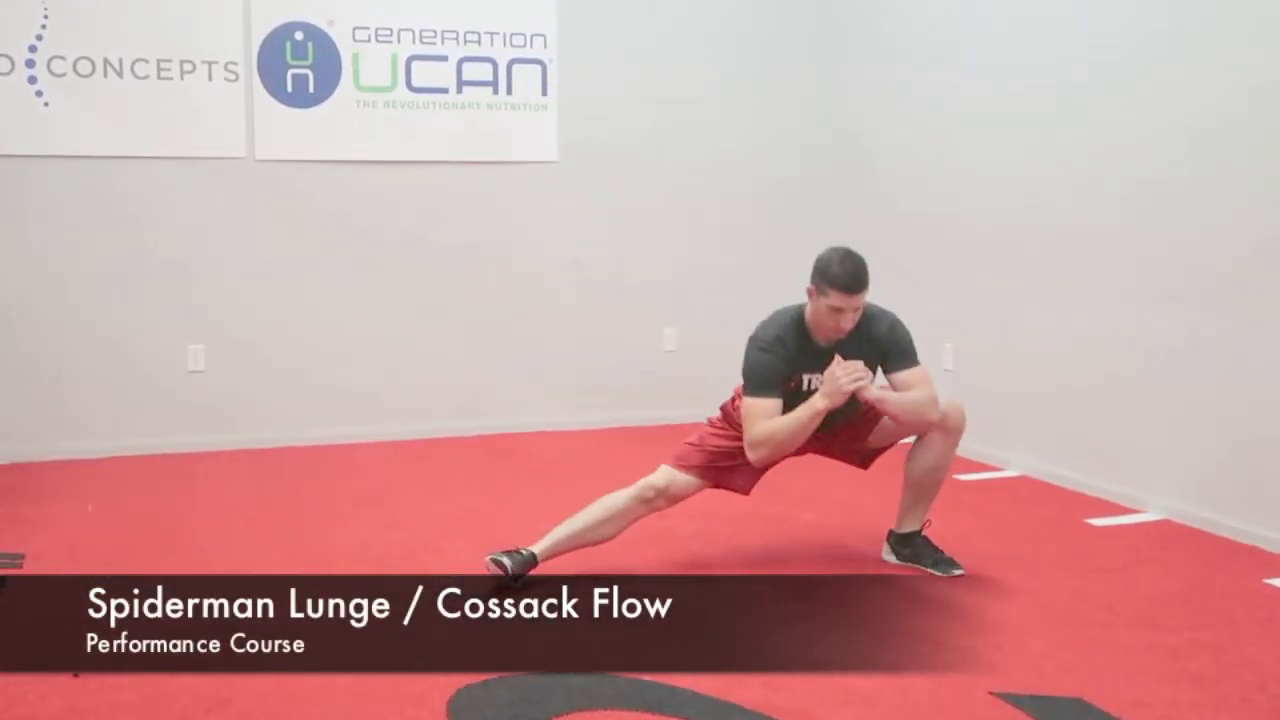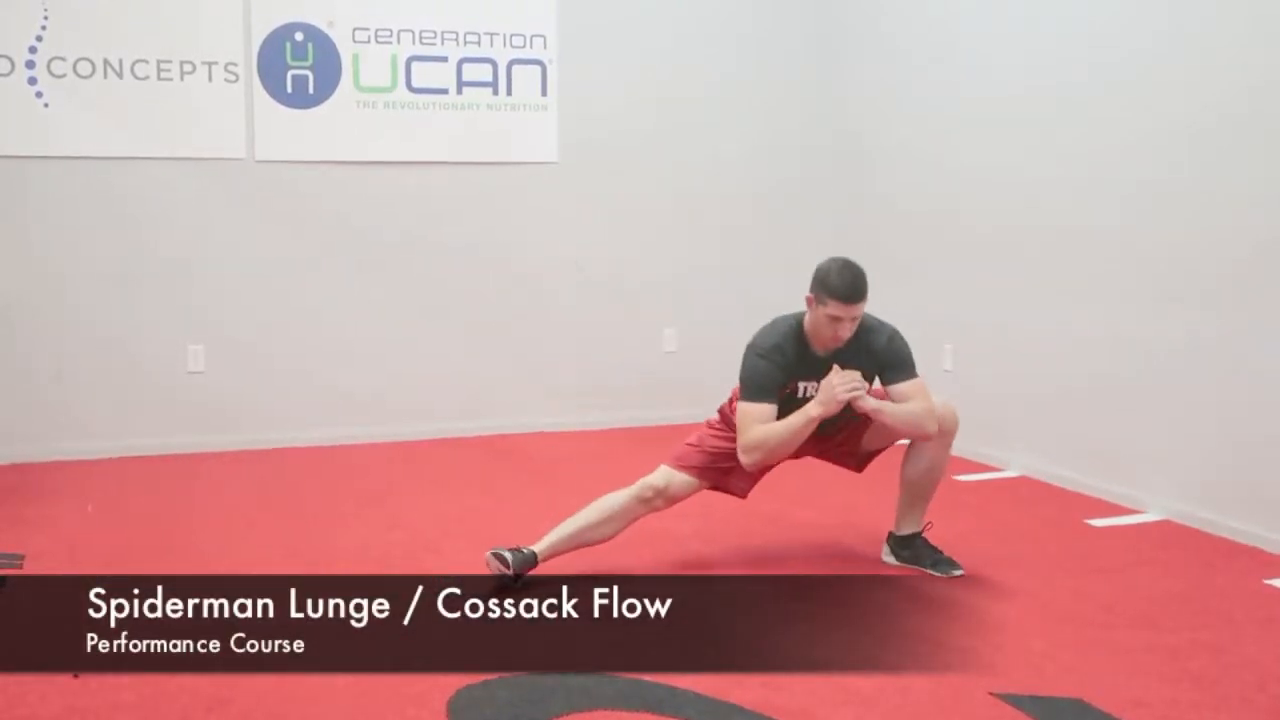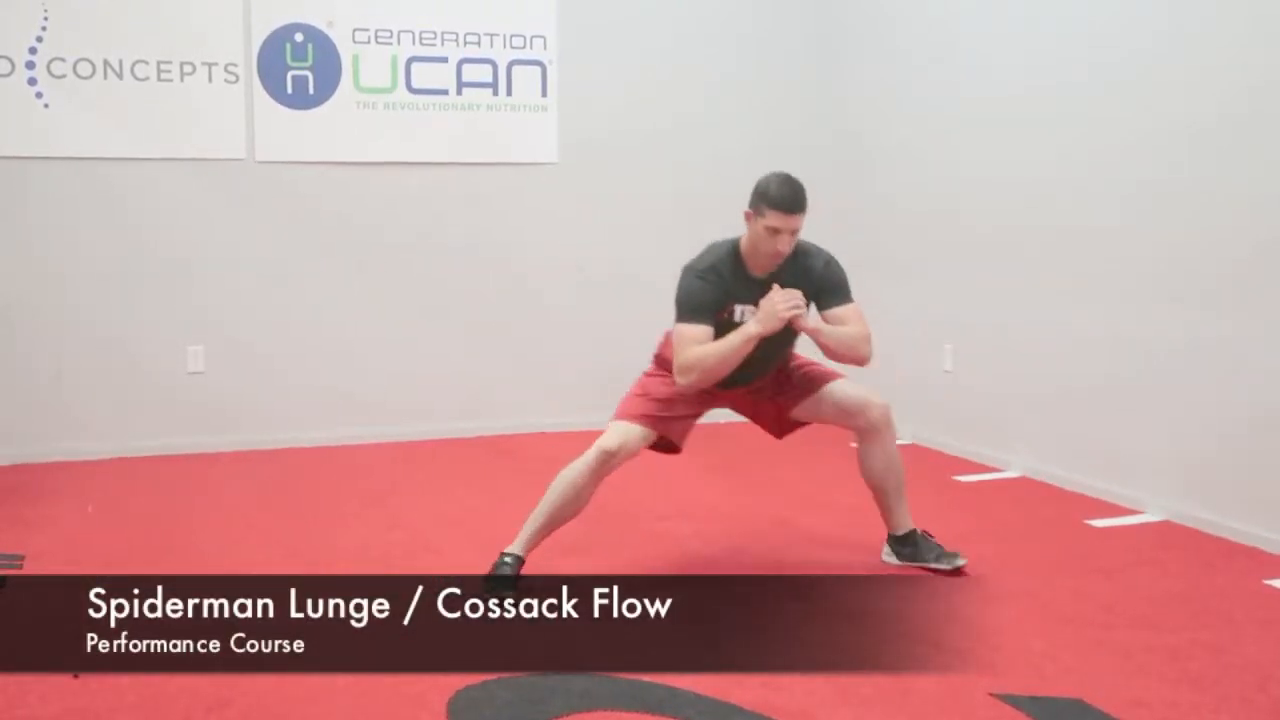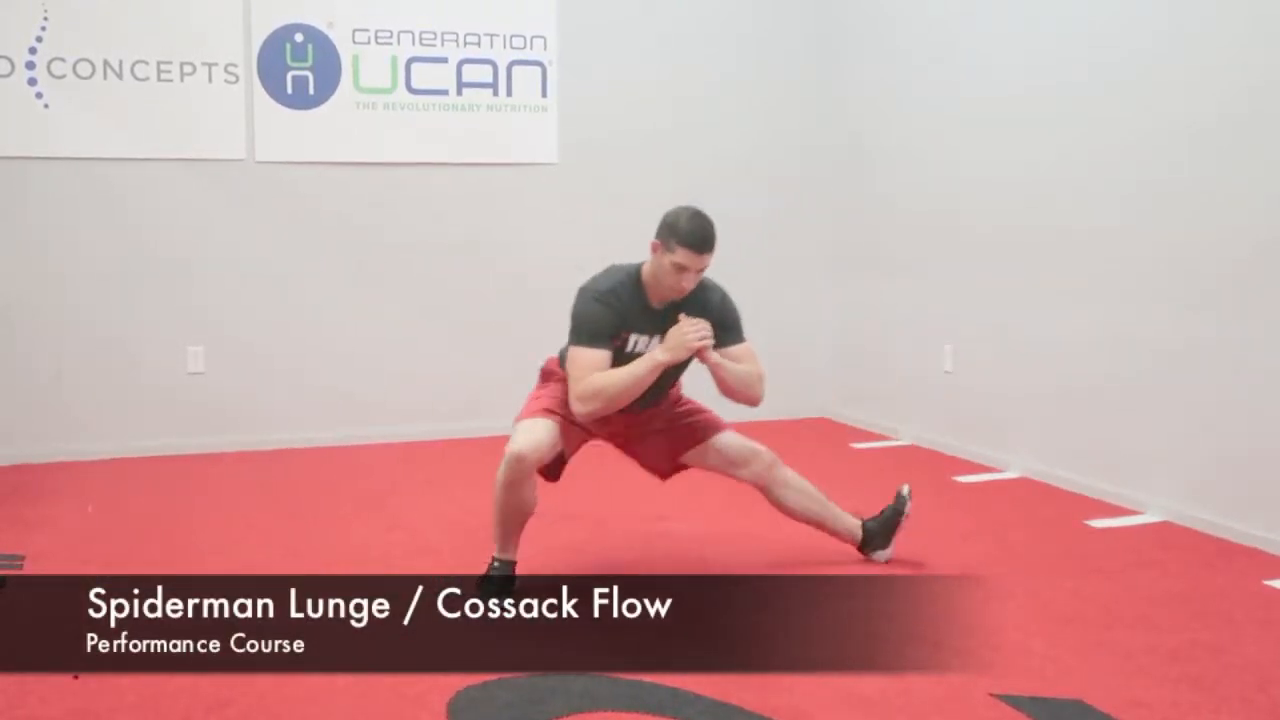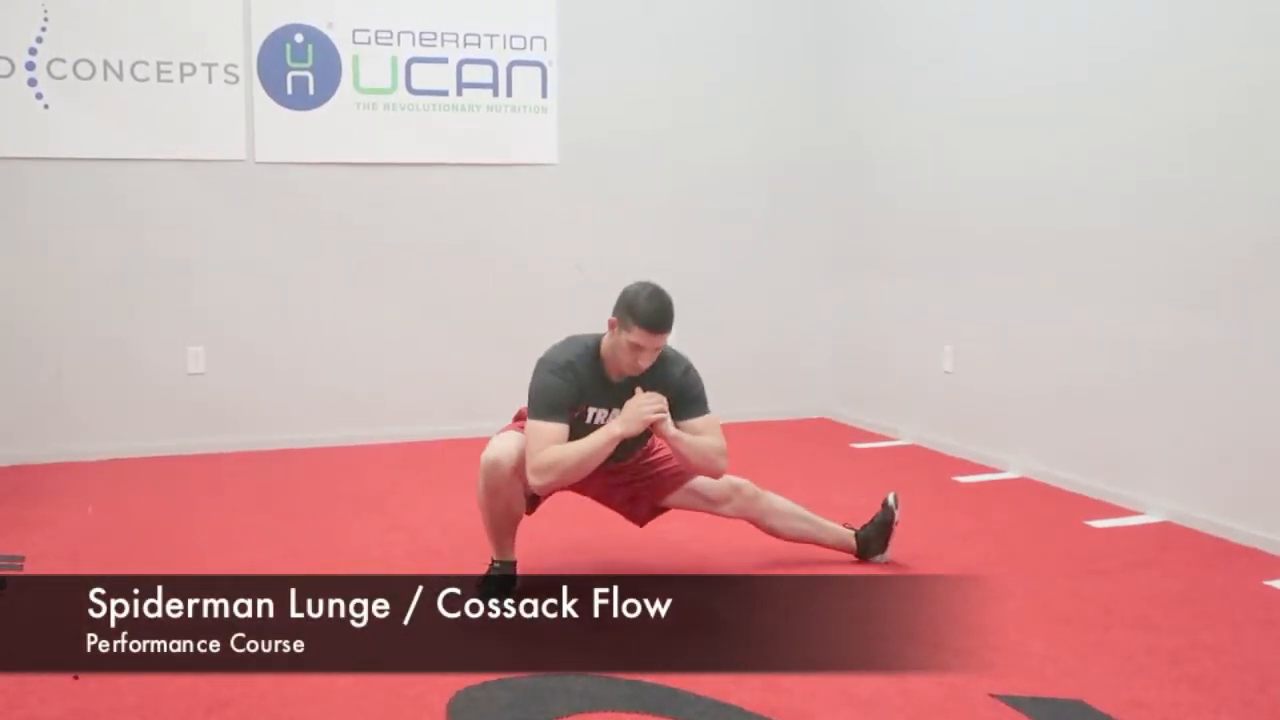
dt=0.4s
person 1, frame 1
left shoulder: (883, 329)
right shoulder: (772, 342)
left elbow: (926, 407)
right elbow: (758, 447)
left wrist: (873, 392)
right wrist: (821, 399)
left hip: (841, 418)
right hip: (762, 424)
left knee: (947, 419)
right knee: (656, 490)
left ankle: (906, 538)
right ankle: (530, 556)
person 1, frame 2
left shoulder: (881, 341)
right shoulder: (770, 348)
left elbow: (925, 421)
right elbow: (751, 452)
left wrist: (870, 403)
right wrist: (818, 407)
left hip: (839, 422)
right hip: (759, 426)
left knee: (943, 421)
right knee: (655, 490)
left ankle: (905, 540)
right ankle: (530, 555)
person 1, frame 3
left shoulder: (818, 266)
right shoulder: (706, 272)
left elbow: (861, 352)
right elbow: (689, 372)
left wrist: (806, 323)
right wrist: (755, 327)
left hip: (771, 371)
right hip: (686, 371)
left knee: (872, 412)
right knee: (610, 450)
left ankle: (902, 538)
right ankle: (514, 554)
person 1, frame 4
left shoulder: (712, 302)
right shoulder: (602, 296)
left elbow: (753, 392)
right elbow: (588, 402)
left wrist: (710, 357)
right wrist: (664, 354)
left hip: (653, 405)
right hip: (575, 393)
left knee: (758, 461)
right knee: (525, 452)
left ankle: (864, 536)
right ankle: (503, 565)
person 1, frame 5
left shoulder: (675, 372)
right shoulder: (561, 368)
left elbow: (717, 463)
right elbow: (541, 475)
left wrist: (668, 431)
right wrist: (619, 427)
left hip: (628, 459)
right hip: (554, 449)
left knee: (738, 495)
right knee: (499, 460)
left ankle: (858, 541)
right ankle: (503, 567)
